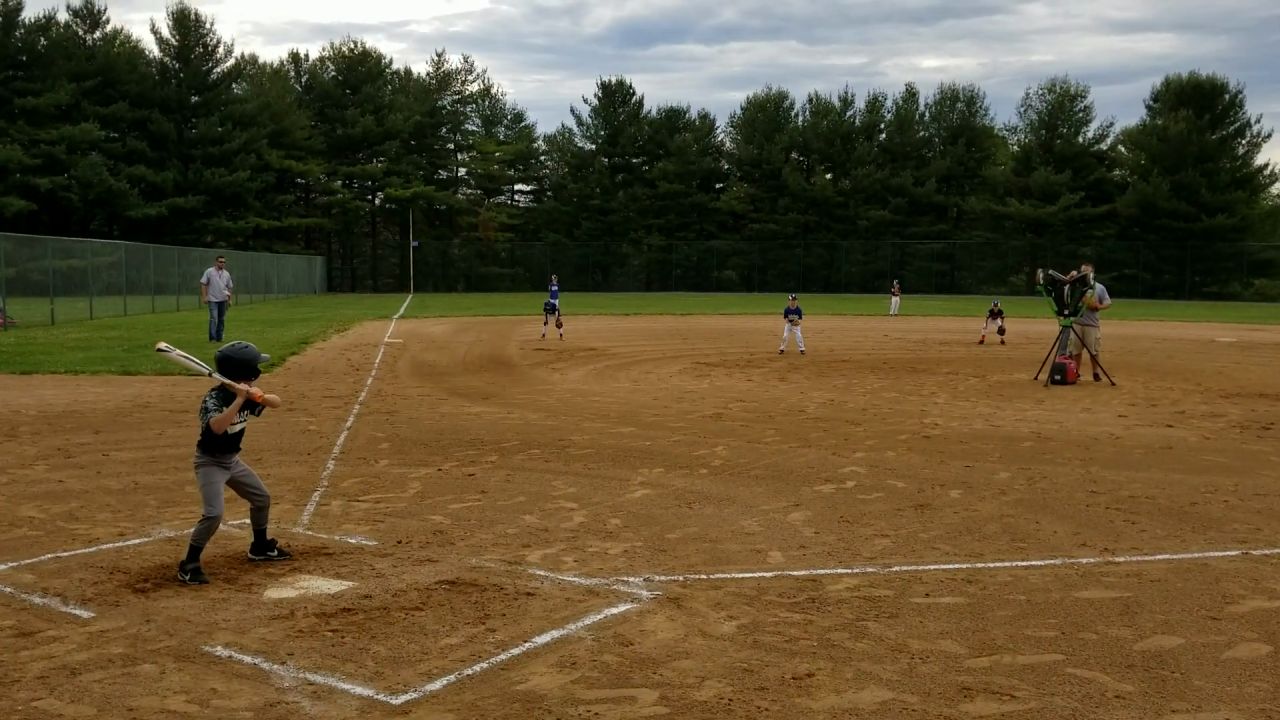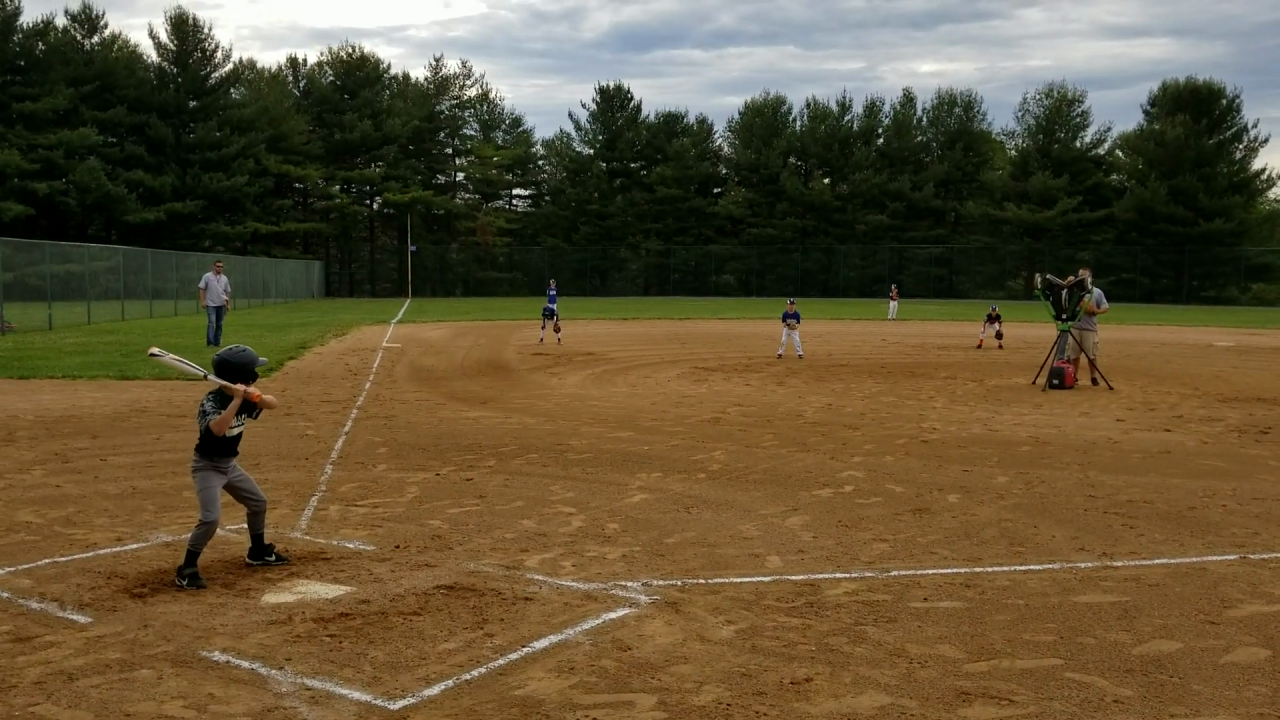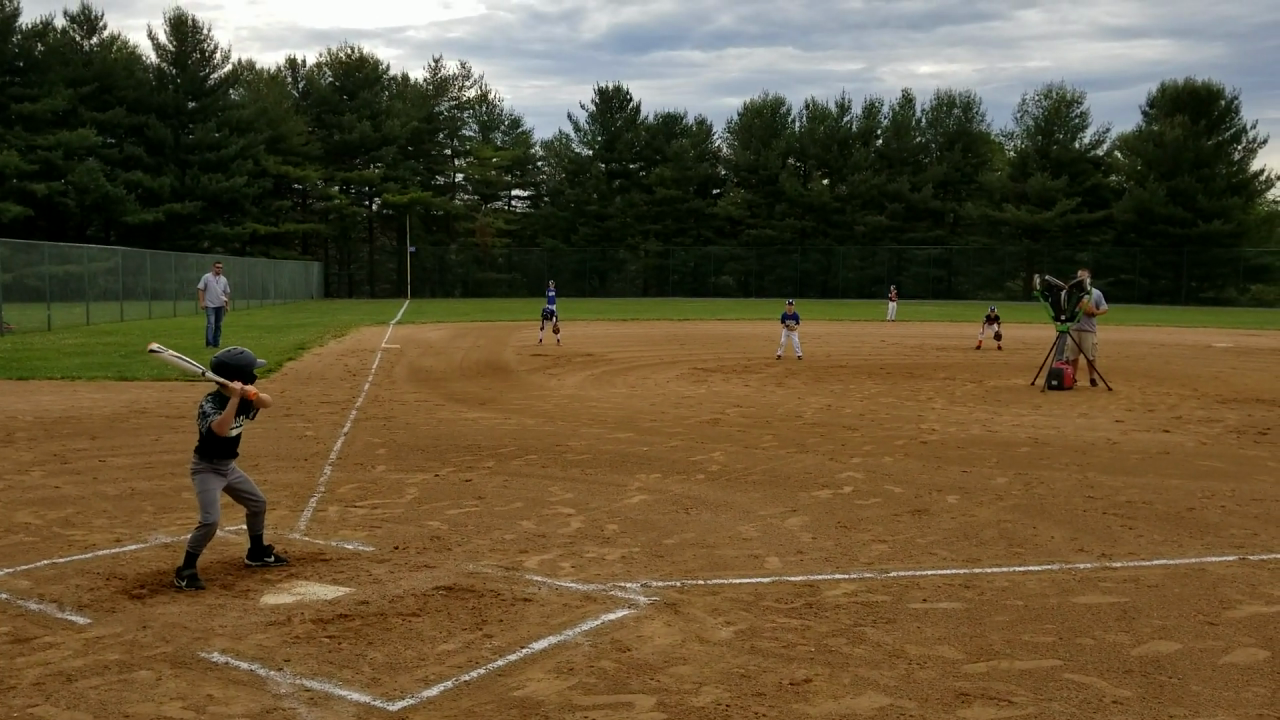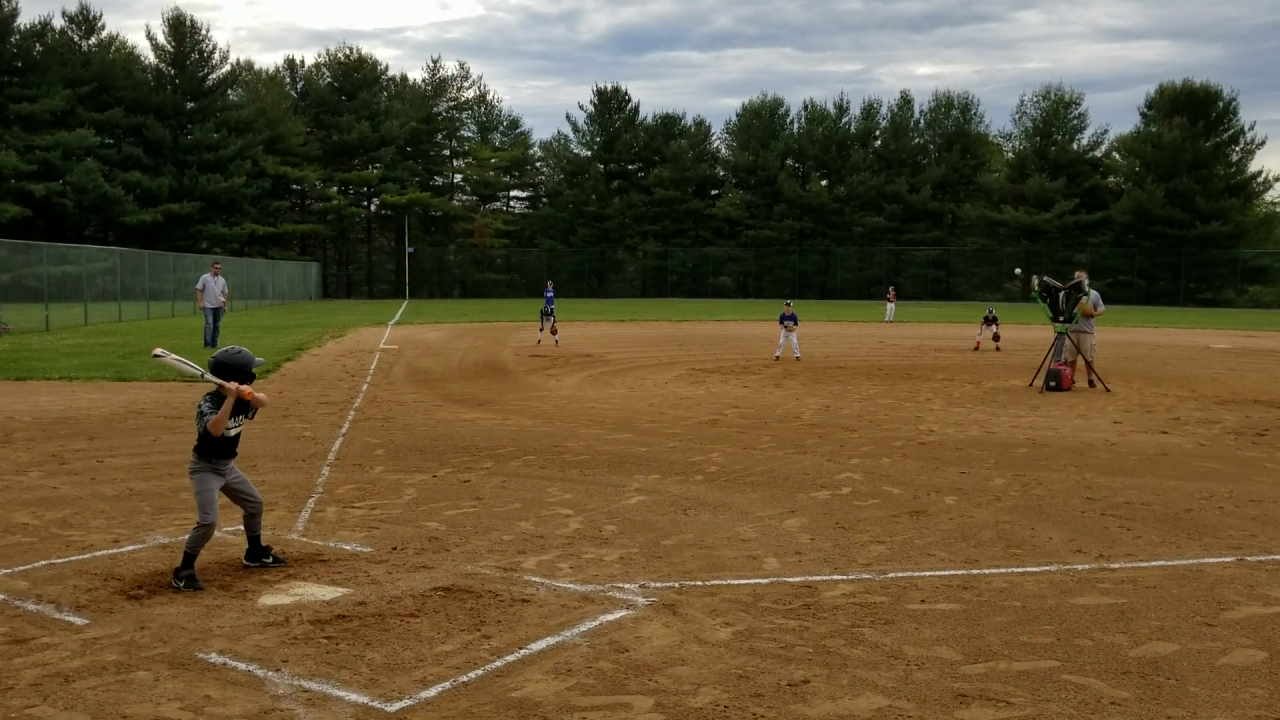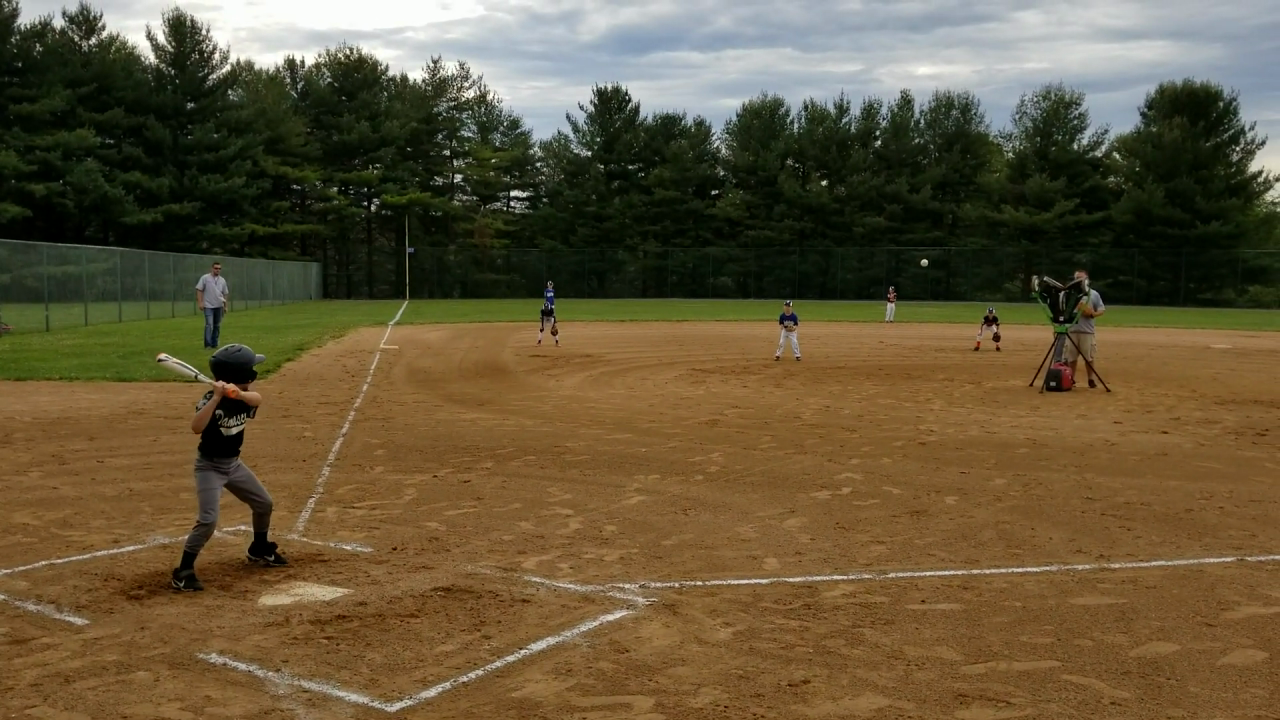
dt=0.2s
person 1, frame 1
left shoulder: (246, 394)
right shoulder: (214, 398)
left elbow: (277, 402)
right elbow: (217, 427)
left wrist: (260, 396)
right wrist: (239, 400)
left hip: (232, 460)
right hip: (210, 462)
left knee: (262, 498)
right knee: (214, 513)
left ankle: (260, 546)
right ankle: (189, 564)
person 1, frame 2
left shoulder: (245, 398)
right shoulder: (211, 402)
left elbow: (274, 403)
right elbow: (218, 429)
left wrist: (257, 396)
right wrist: (237, 400)
left hip: (230, 464)
right hip: (207, 466)
left knee: (258, 503)
right knee: (210, 518)
left ankle: (258, 552)
right ankle: (187, 569)
person 1, frame 3
left shoulder: (242, 398)
right shoulder: (210, 403)
left elbow: (268, 402)
right elbow: (221, 429)
left wrist: (253, 395)
right wrist: (235, 398)
left hip: (229, 466)
right hip: (206, 468)
left knee: (258, 503)
right knee: (210, 520)
left ankle: (257, 552)
right ankle: (185, 571)
person 1, frame 4
left shoulder: (242, 398)
right shoulder: (209, 402)
left elbow: (264, 401)
right elbow: (215, 430)
left wrist: (249, 395)
right wrist: (230, 398)
left hip: (227, 466)
right hip: (205, 468)
left knee: (255, 505)
right knee: (208, 521)
left ankle: (255, 553)
right ankle: (184, 571)
person 1, frame 5
left shoulder: (244, 396)
right shoulder: (213, 398)
left elbow: (257, 399)
right elbow: (197, 427)
left wrist: (233, 393)
right wrist: (211, 400)
left hip: (234, 464)
right hip: (209, 467)
left knee: (263, 503)
right knee: (208, 520)
left ankle: (259, 550)
right ankle: (183, 571)
